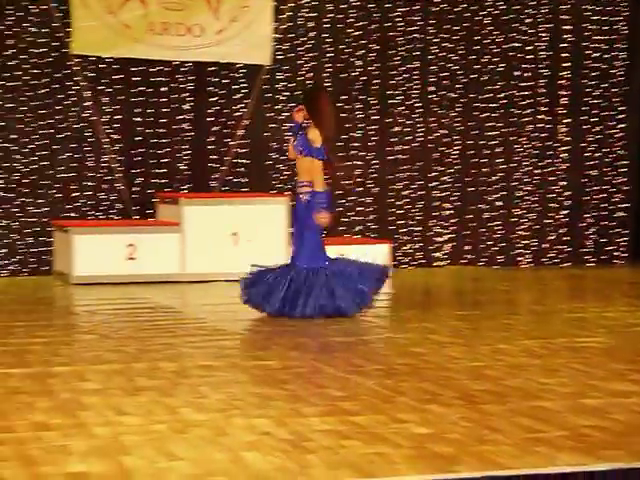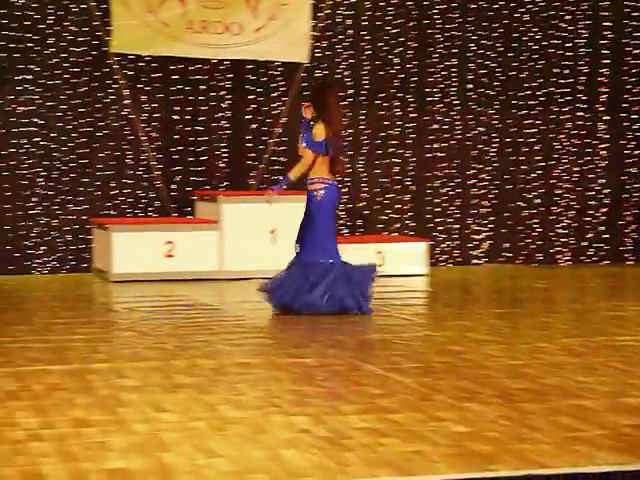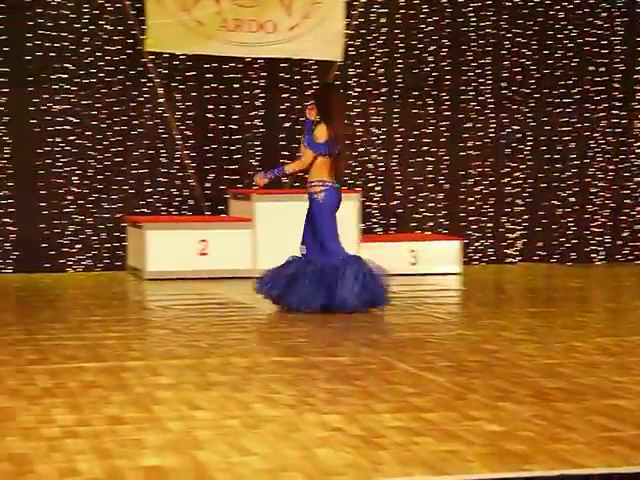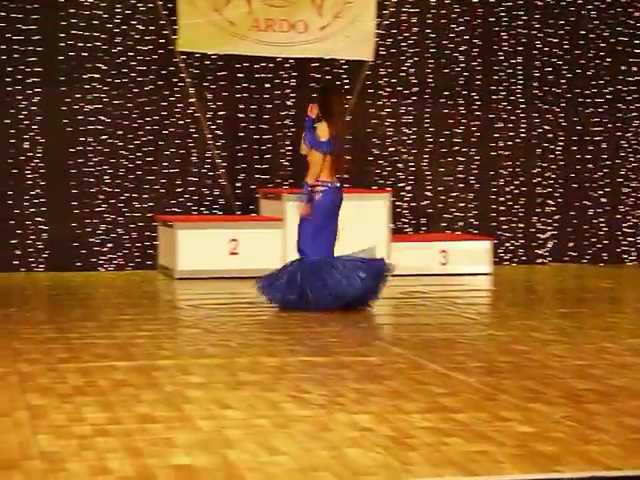
dt=0.2s
person 1, frame 1
left shoulder: (314, 132)
right shoulder: (311, 131)
left elbow: (317, 172)
right elbow: (293, 153)
left wrist: (321, 207)
right wrist: (297, 125)
left hip: (309, 194)
right hip: (310, 195)
left knee: (305, 251)
right knee: (309, 250)
left ankle: (303, 303)
person 1, frame 2
left shoulder: (320, 128)
right shoulder: (326, 127)
left elbow: (305, 163)
right elbow: (303, 150)
left wrist: (278, 186)
right wrist: (305, 120)
left hip: (321, 190)
right hip: (324, 191)
left knee: (322, 248)
right knee: (307, 245)
left ankle: (337, 298)
person 1, frame 3
left shoulder: (322, 129)
right shoulder: (331, 129)
left elbow: (304, 162)
right elbow: (305, 151)
left wrist: (270, 175)
right wrist: (309, 121)
left hip: (321, 192)
right hip: (326, 192)
left knee: (330, 247)
right knee: (312, 247)
left ankle: (357, 293)
right ankle: (308, 296)
person 1, frame 4
left shoulder: (322, 127)
right shoulder: (332, 129)
left elbow: (316, 165)
right elbow: (305, 149)
left wrist: (304, 196)
right wrist: (309, 119)
left hip: (321, 191)
right hip: (331, 191)
left knee: (309, 245)
right knee: (321, 247)
left ankle: (359, 278)
right ankle: (324, 294)
